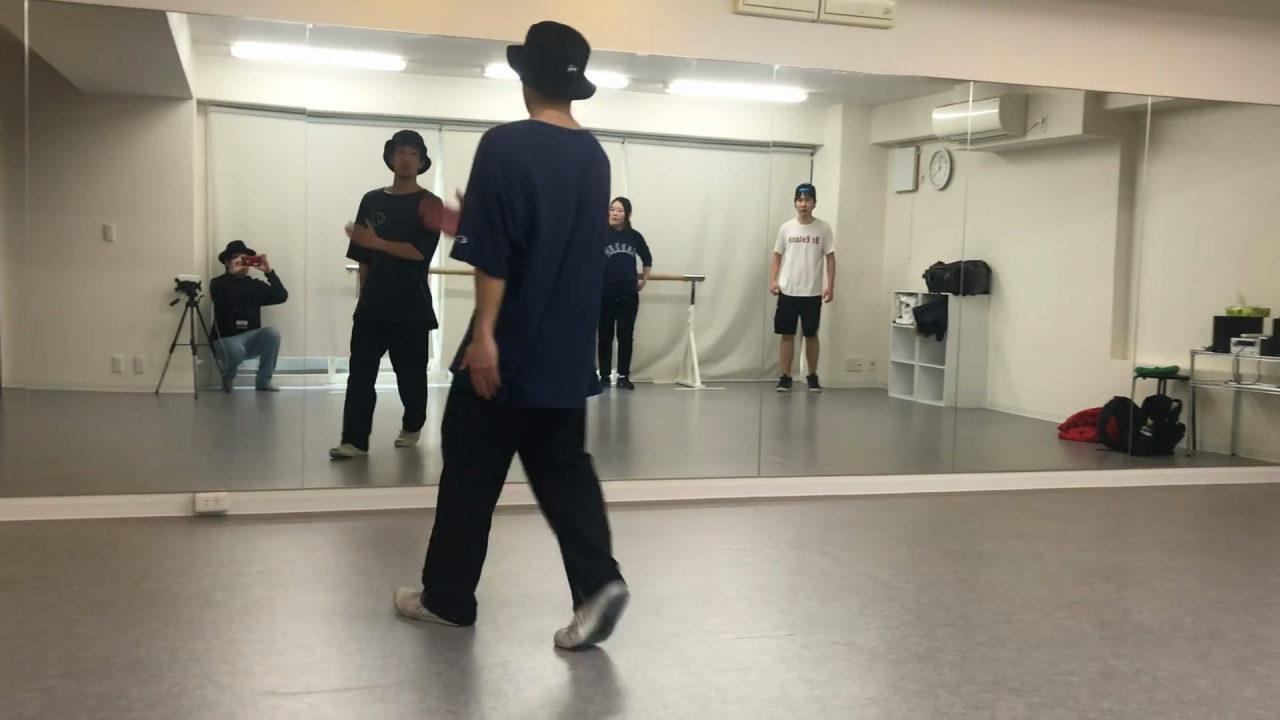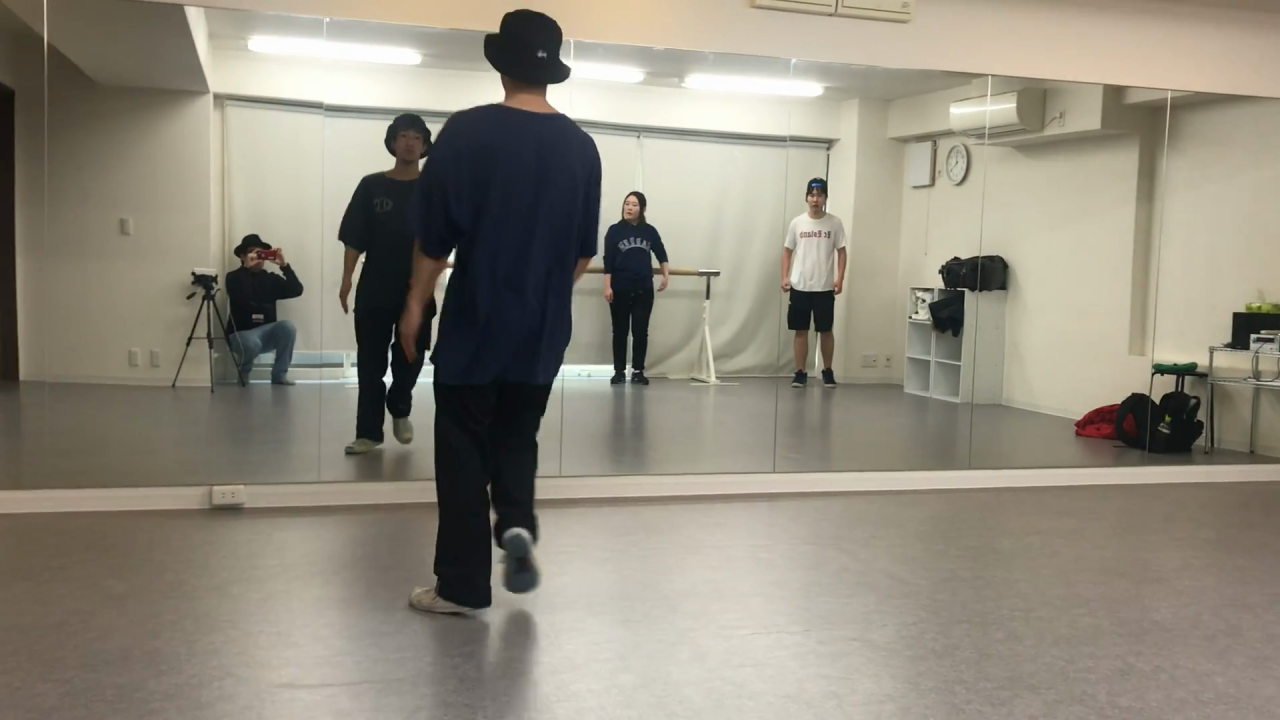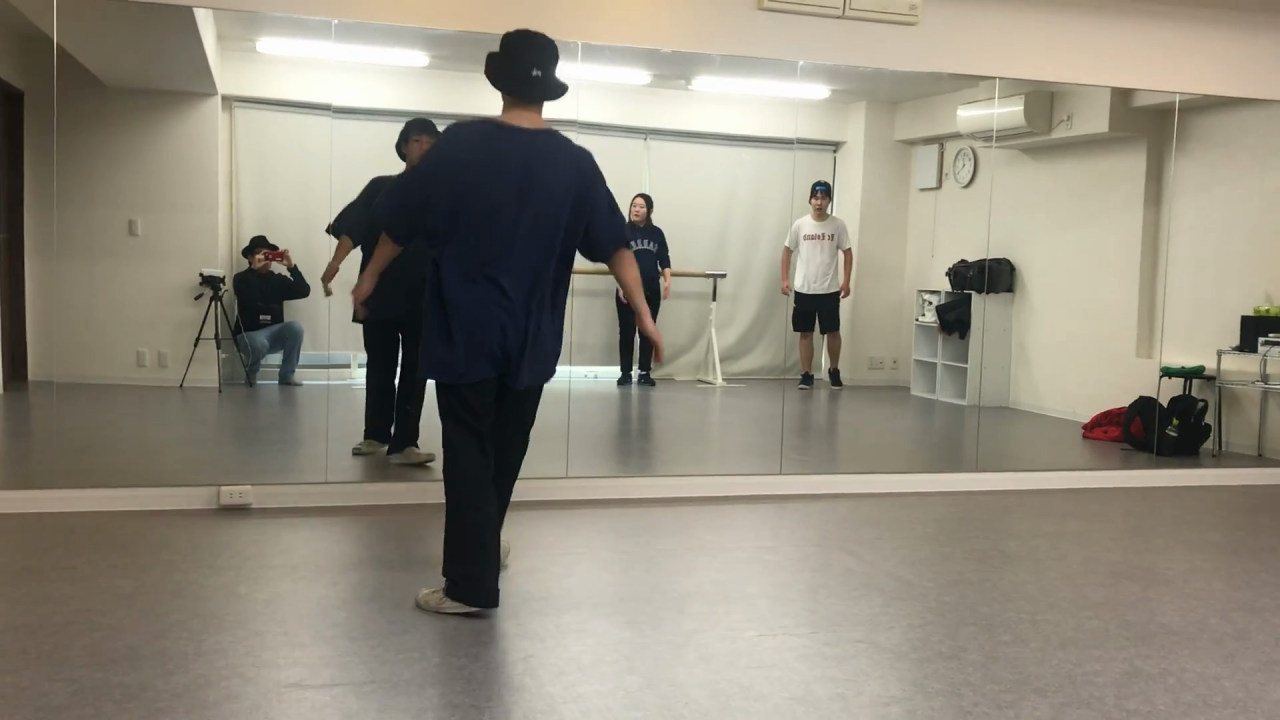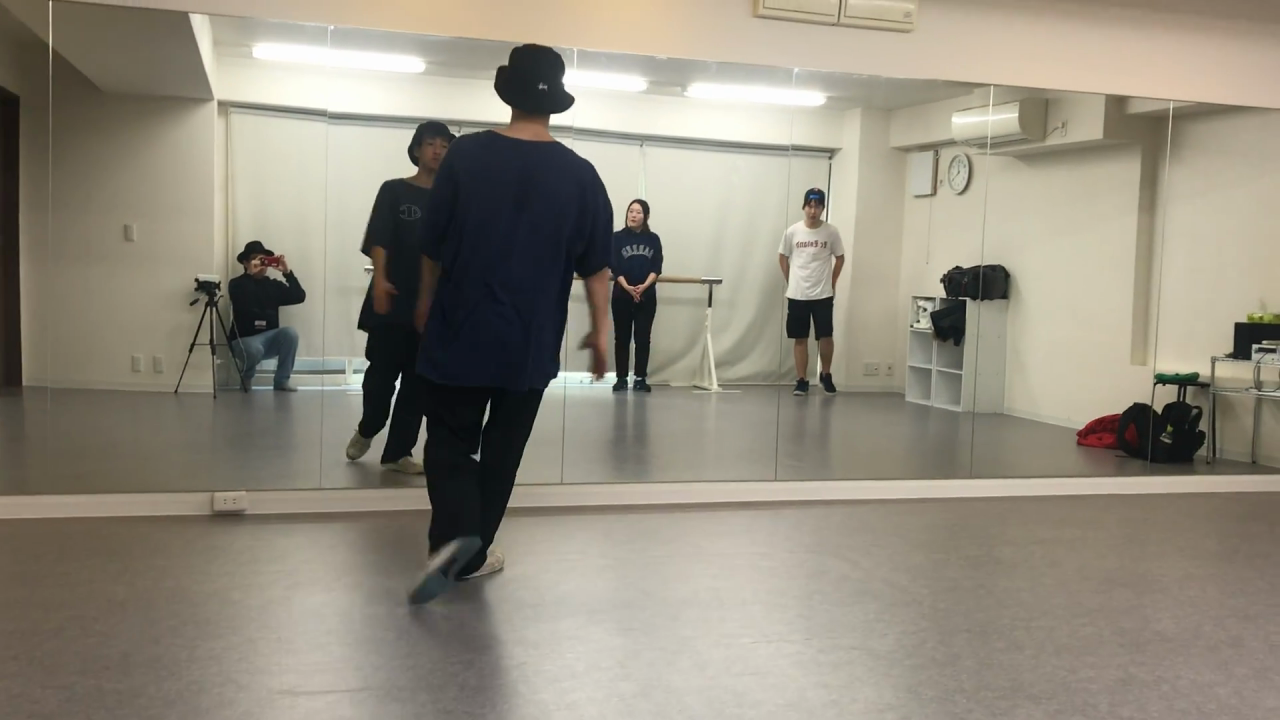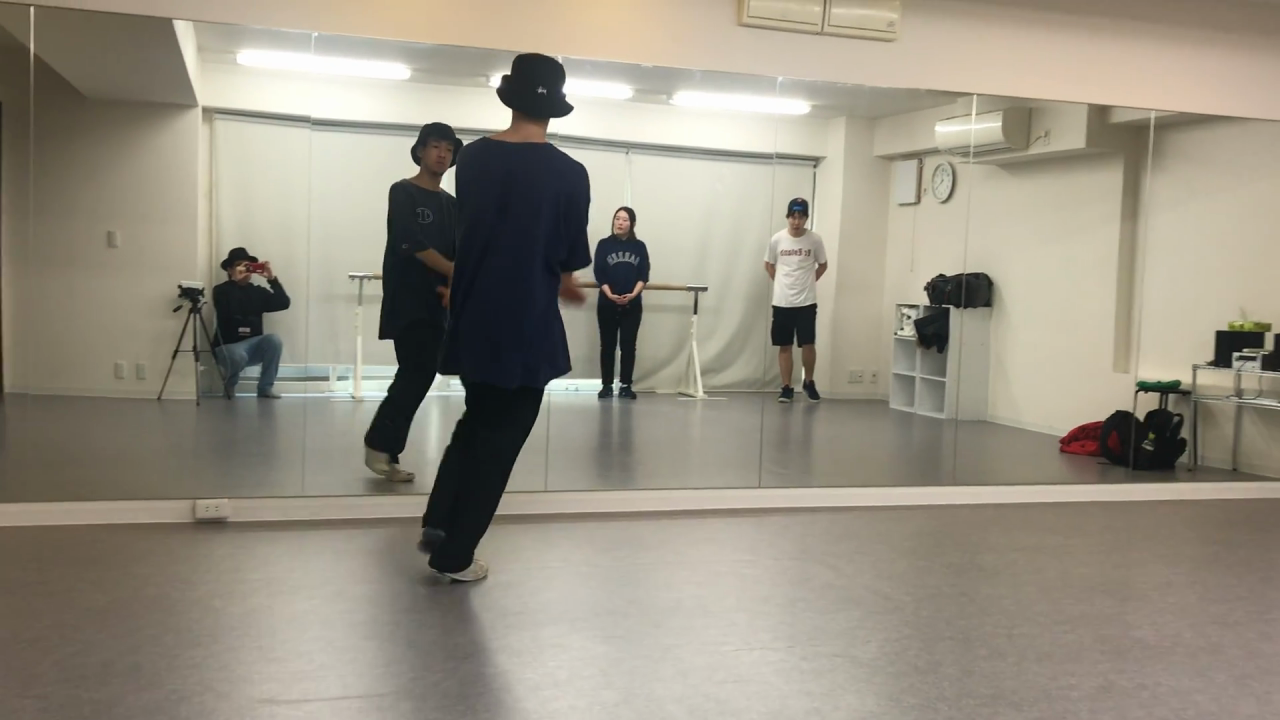
dt=0.2s
person 1, frame 1
left shoulder: (505, 145)
right shoulder: (595, 156)
left elbow: (493, 253)
left wrist: (484, 335)
right wrist: (465, 224)
left hip: (514, 344)
right hip: (570, 347)
left knee: (471, 468)
right knee: (563, 466)
left ankle: (446, 597)
right ankle: (598, 582)
person 1, frame 2
left shoulder: (467, 131)
right shoulder: (581, 146)
left elbow: (434, 232)
right elbow: (584, 247)
left wrist: (414, 306)
left hip: (476, 323)
right hip: (543, 328)
left knee: (465, 448)
right knee: (516, 436)
left ankle: (462, 585)
right ankle: (518, 529)
person 1, frame 3
left shoulder: (458, 144)
right shoulder: (574, 161)
left elbow: (401, 220)
right elbow: (612, 244)
left wrist: (369, 277)
right wrist: (642, 315)
left hip: (465, 327)
right hip: (532, 332)
left knee: (467, 451)
right knee: (507, 446)
left ankle: (470, 583)
right ankle: (483, 554)
person 1, frame 4
left shoulder: (466, 155)
right shoulder: (578, 174)
left elbow: (434, 243)
right elbow: (595, 263)
left wrist: (425, 302)
right wrist: (600, 329)
left hip: (464, 330)
right hip: (532, 340)
left knee: (450, 441)
right knee: (503, 448)
left ankle: (454, 538)
right ankle: (473, 548)
person 1, frame 5
left shoulder: (471, 159)
right shoulder: (568, 174)
right elbow: (571, 257)
left hip: (472, 323)
right hip: (527, 330)
left knee: (477, 425)
right knee: (497, 439)
left ankle: (441, 523)
right ankle: (454, 553)
person 2, frame 1
left shoulder: (429, 204)
right shoulder: (372, 201)
left elbow: (419, 251)
right elbow: (363, 257)
left wrist: (377, 242)
right wrist: (363, 295)
left hip: (411, 304)
right hip: (373, 303)
left knee: (411, 372)
right knee: (361, 369)
left ankle: (412, 425)
right ankle: (354, 440)
person 2, frame 2
right shoulder: (371, 185)
right elbow: (354, 237)
right wrist: (347, 279)
left hip: (414, 292)
right hip: (374, 290)
left knee: (409, 356)
right knee: (370, 362)
left ankle: (399, 409)
right ankle: (369, 432)
person 2, frame 3
right shoulder: (380, 187)
right elbow: (350, 226)
right wrist: (335, 263)
left hip: (422, 298)
right hip: (380, 294)
left knee: (414, 370)
right knee: (380, 367)
left ankle: (403, 444)
right ankle: (376, 434)
person 2, frame 4
right shoulder: (394, 190)
right elbow: (378, 238)
right wrist: (379, 277)
right hip: (392, 302)
left knee: (418, 379)
right knee: (382, 371)
left ankle: (398, 452)
right ankle: (366, 430)
person 2, frame 5
left shoulder: (451, 204)
right shoulder: (402, 192)
left elbow: (459, 253)
right elbow: (414, 244)
right wrist: (458, 274)
left hip: (436, 303)
right hip: (405, 300)
left knee: (421, 375)
right knee: (416, 371)
left ankle: (385, 453)
right ankle: (379, 441)
person 3, frame 1
left shoulder: (823, 228)
right shoulder: (786, 228)
left elbow: (830, 258)
right elbow: (777, 255)
left wrist: (830, 285)
right wrist: (773, 280)
left hip: (812, 293)
right hip: (787, 291)
left knee: (811, 335)
right knee: (787, 335)
left ankle: (812, 376)
right ankle: (785, 377)
person 3, frame 2
left shoulder: (834, 223)
right shoulder: (797, 223)
left elbow: (841, 252)
right elbow: (787, 251)
left wrist: (840, 278)
right wrist: (785, 277)
left hip: (825, 287)
right hip: (799, 287)
left knee: (826, 331)
right knee: (800, 330)
left ankle: (828, 370)
right ankle: (800, 372)
person 3, frame 3
left shoulder: (838, 225)
right shoulder: (800, 225)
left elbow: (847, 253)
right elbow: (787, 251)
left wrist: (846, 281)
right wrist: (785, 279)
left hip: (829, 290)
right hip: (803, 289)
left knee: (833, 331)
right knee: (805, 333)
left ankle: (834, 370)
right ankle: (807, 374)
person 3, frame 4
left shoulder: (831, 232)
right shoulder: (792, 231)
left elbow: (839, 259)
right elbow: (783, 258)
left wrist: (831, 283)
right wrist: (791, 282)
left hip: (823, 295)
right hip: (797, 294)
left knee: (826, 337)
right knee: (800, 339)
left ankle: (826, 375)
right ankle: (802, 380)
person 3, frame 5
left shoulder: (815, 240)
right shoulder: (777, 239)
left elbow: (822, 265)
right elbow: (769, 266)
left wrist: (805, 284)
right wrist: (783, 285)
left hip: (806, 302)
right hip: (781, 302)
left knee: (808, 344)
right knee: (784, 346)
left ankle: (809, 382)
right ankle: (787, 387)
person 4, frame 1
left shoulder: (635, 237)
left elbow: (647, 259)
left wrist: (644, 280)
left hip: (628, 295)
right hip: (606, 294)
left knee: (626, 336)
right knee: (605, 336)
left ankle: (623, 376)
right ankle: (605, 375)
person 4, frame 2
left shoulder: (649, 231)
right shoulder: (615, 230)
left elbow: (661, 255)
right elbow: (608, 261)
left wrist: (666, 276)
right wrist: (607, 286)
left hip: (644, 289)
right hip: (620, 289)
left knee: (640, 331)
right knee: (620, 331)
left ankle: (638, 371)
right ankle: (619, 371)
person 4, frame 3
left shoulder: (656, 233)
right shoulder: (622, 232)
left elbow: (664, 259)
left wrist: (667, 281)
right wrist: (620, 286)
left hip: (651, 291)
right knee: (626, 333)
left ankle: (645, 373)
right ankle: (625, 373)
person 4, frame 4
left shoulder: (653, 239)
right shoulder: (618, 237)
left elbow: (657, 267)
right elbow: (614, 266)
left wrist: (645, 285)
right wrist: (627, 287)
left hip: (646, 296)
right hip: (622, 296)
left knee: (643, 338)
right knee: (622, 338)
left ankle: (640, 378)
right ankle: (621, 378)
person 4, frame 5
left shoulder: (639, 247)
right shoulder: (604, 245)
left elbow: (644, 275)
right elbow: (599, 274)
left wrist: (633, 294)
right wrist: (610, 295)
left hip: (632, 304)
right hip: (607, 303)
left knee: (629, 345)
right knee: (608, 345)
left ankle: (626, 386)
right ankle: (607, 385)
